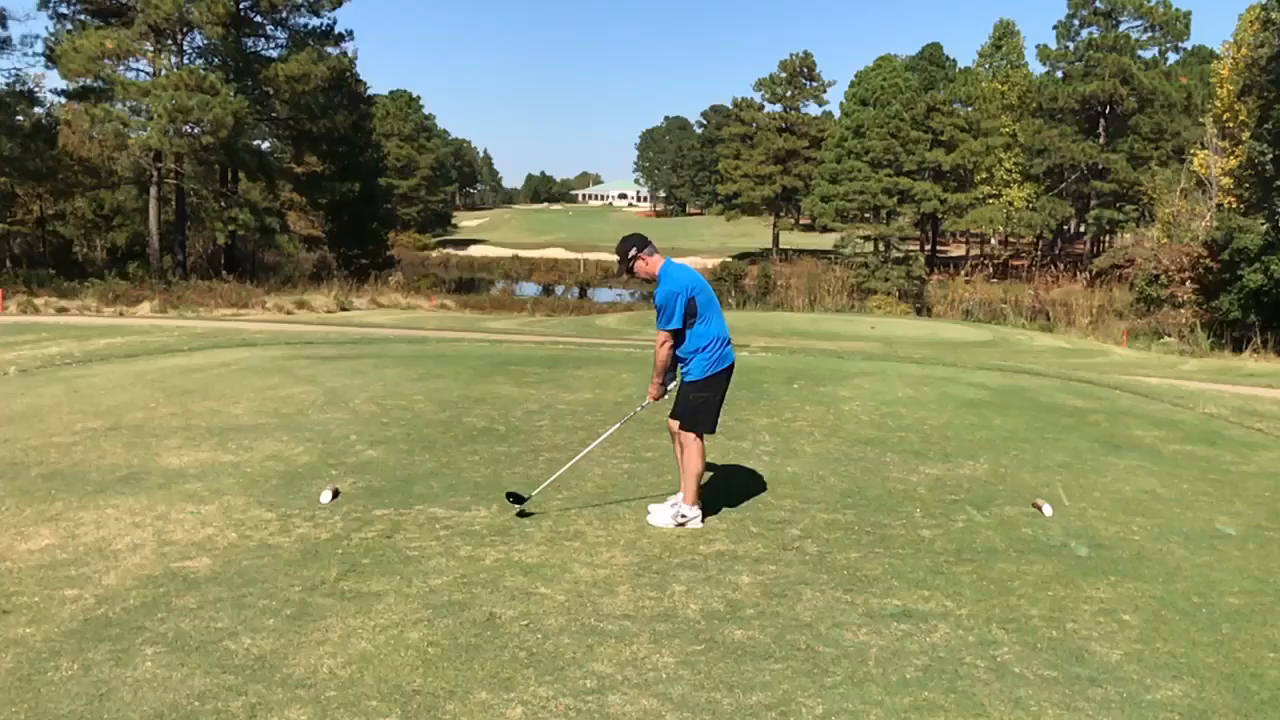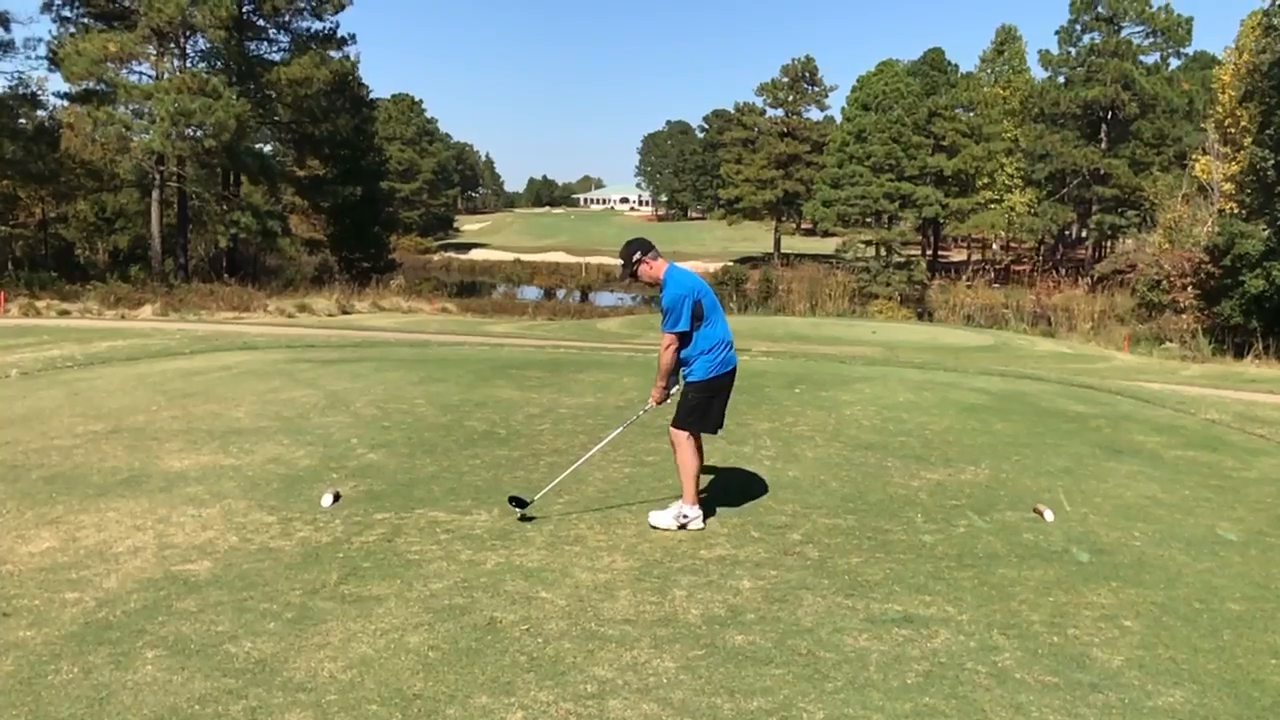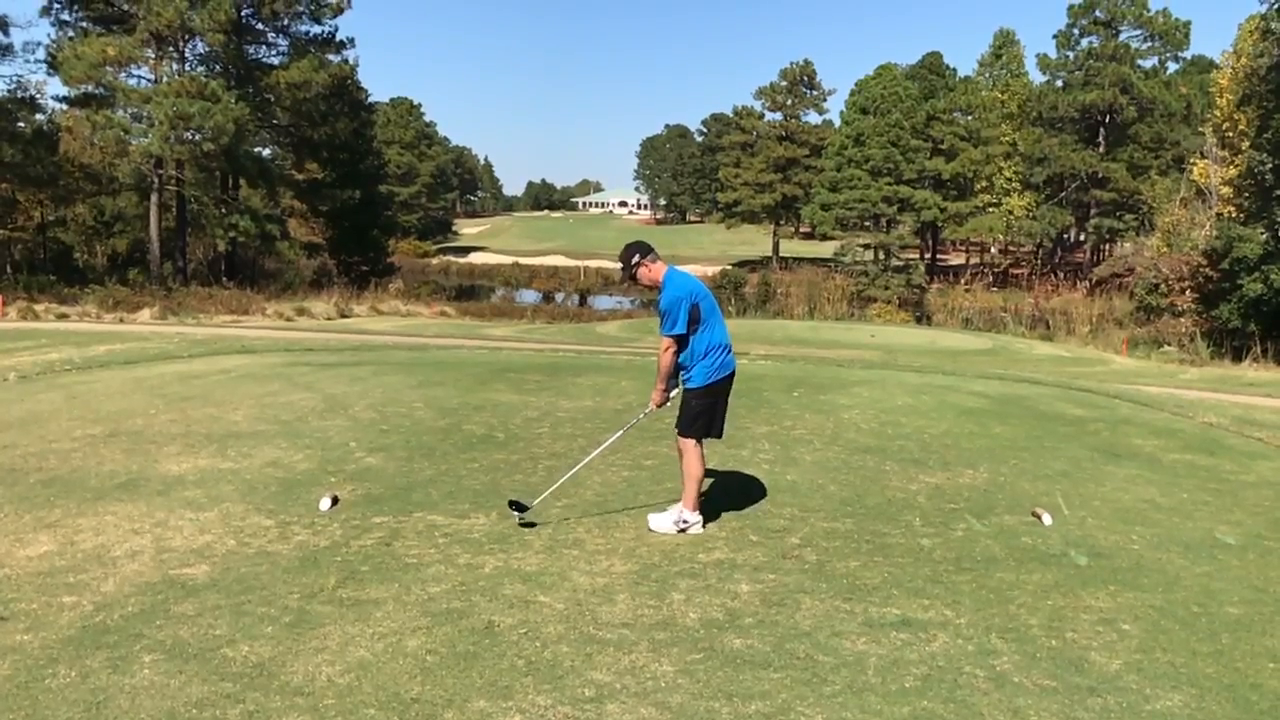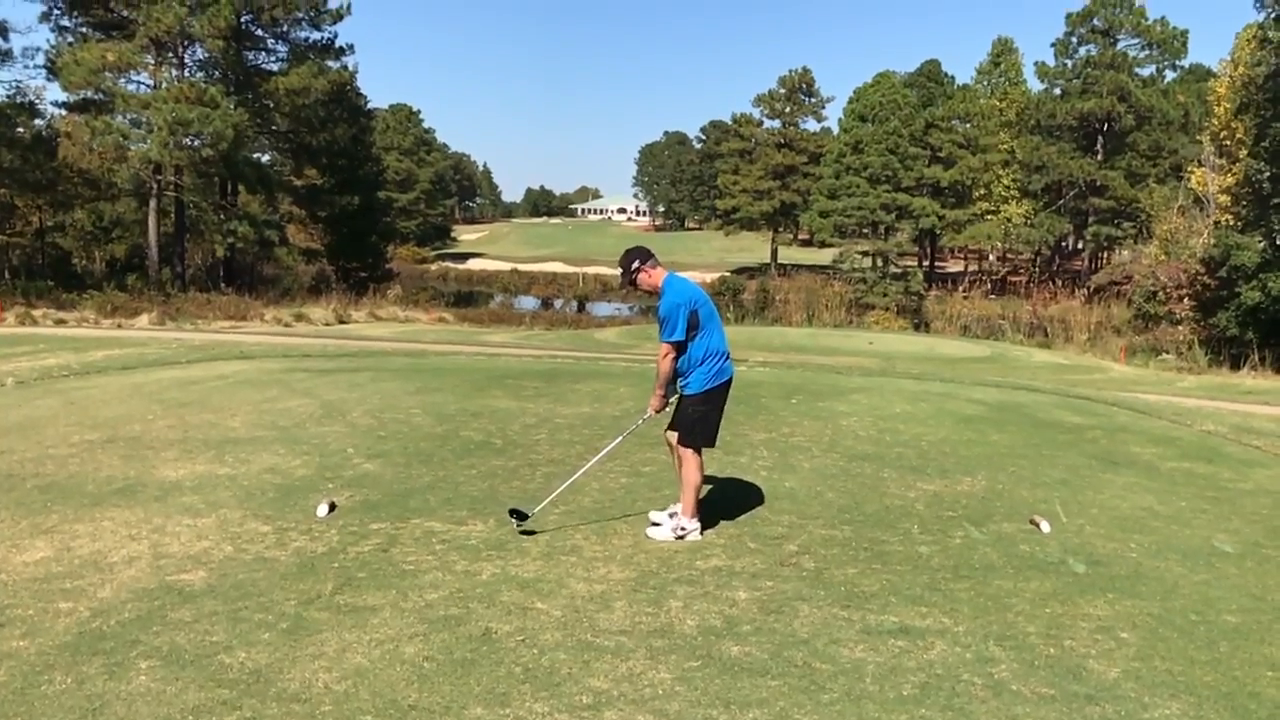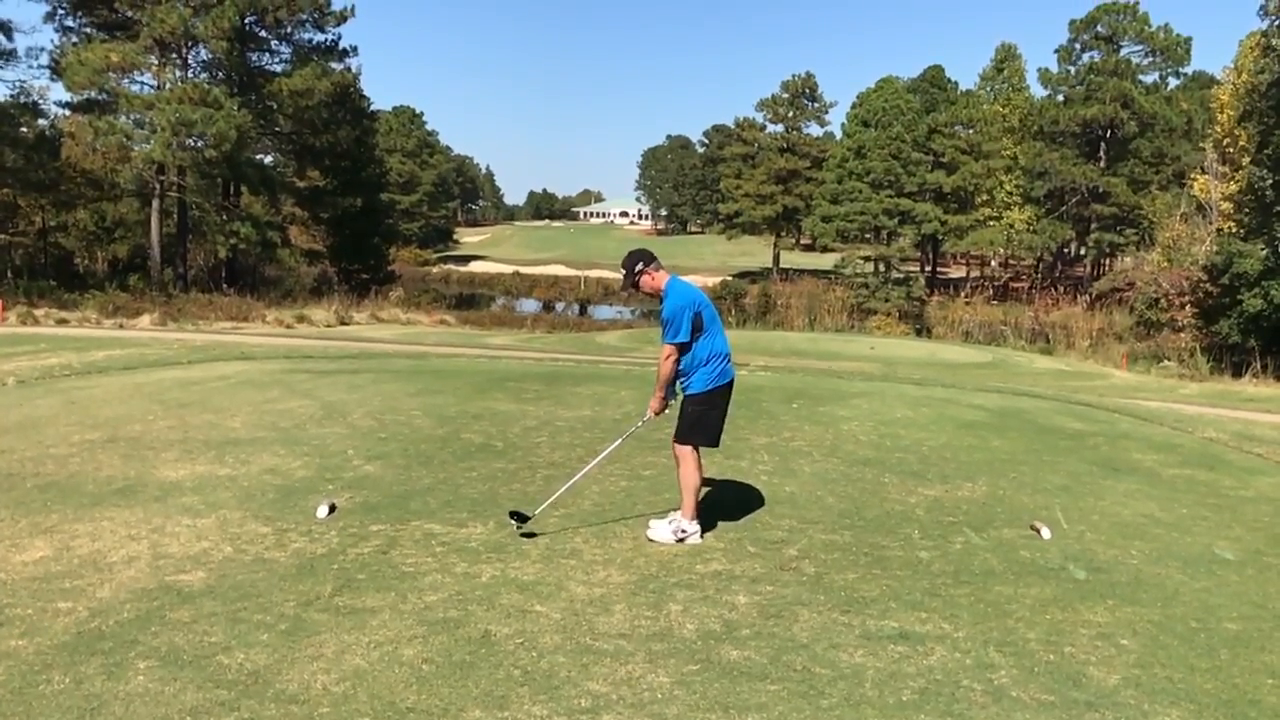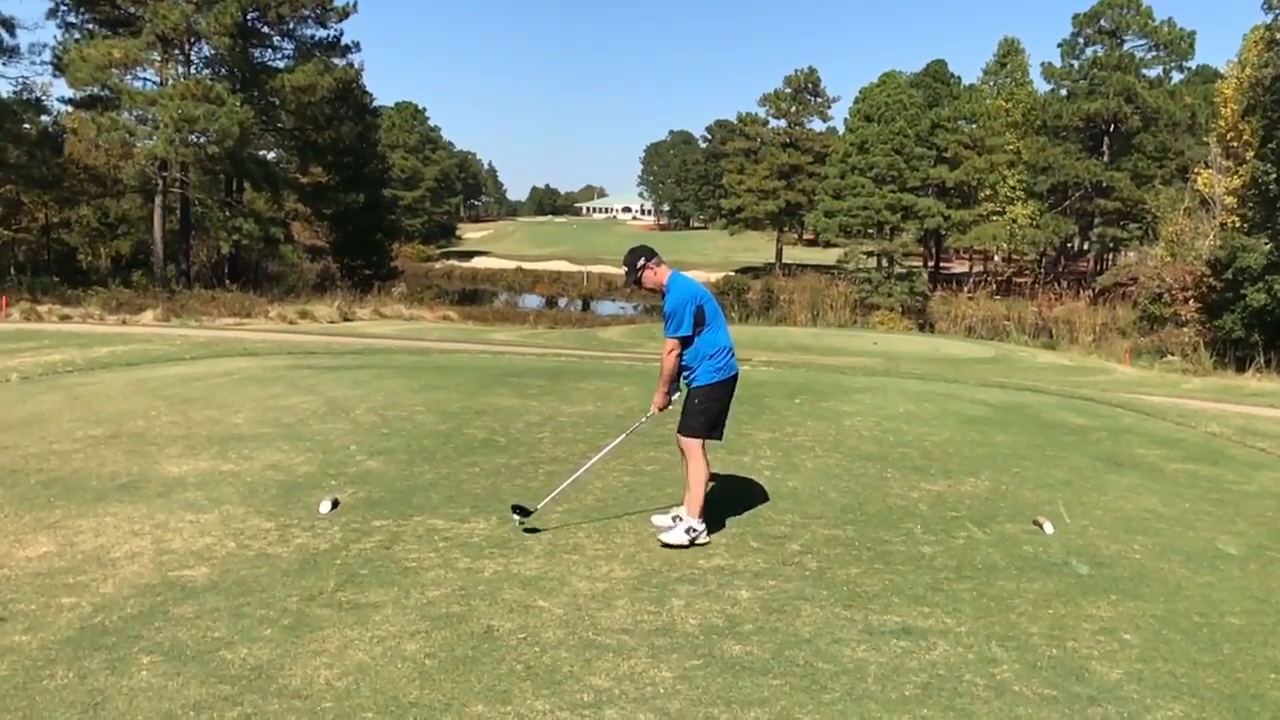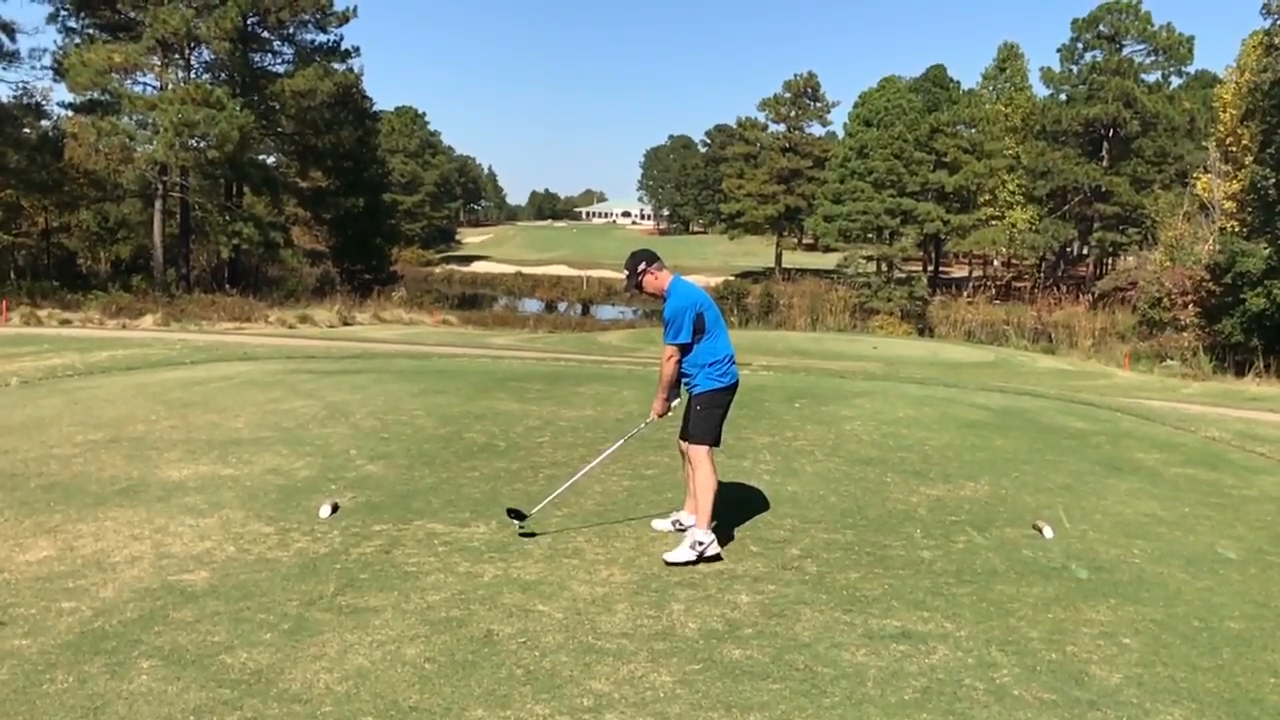
dt=0.3s
person 1, frame 1
left shoulder: (669, 286)
right shoulder: (677, 271)
left elbow: (665, 342)
left wrist: (656, 382)
right wrist: (667, 376)
left hip: (706, 365)
right hip: (705, 362)
left knee: (690, 434)
right knee: (677, 426)
left ankle: (690, 510)
right ankle: (685, 496)
person 1, frame 2
left shoulder: (675, 290)
right shoulder: (678, 278)
left elbow: (670, 345)
left wrist: (660, 385)
right wrist: (669, 379)
left hip: (709, 368)
right hip: (710, 365)
left knee: (681, 433)
right knee: (689, 435)
left ankle: (690, 511)
right ankle: (688, 503)
person 1, frame 3
left shoulder: (673, 292)
right shoulder: (678, 281)
left elbow: (669, 348)
left wrist: (660, 388)
right wrist: (670, 382)
left hip: (707, 372)
right hip: (707, 370)
left knee: (689, 441)
right knee: (686, 439)
left ankle: (690, 516)
right ankle: (687, 505)
person 1, frame 4
left shoulder: (673, 299)
right shoulder: (678, 287)
left elbow: (668, 354)
left wrist: (659, 394)
right wrist: (667, 389)
left hip: (705, 380)
right hip: (702, 377)
left knee: (688, 449)
right knee: (674, 438)
left ankle: (688, 522)
right ankle: (685, 507)
person 1, frame 5
left shoulder: (676, 300)
right shoulder: (678, 292)
left elbow: (670, 356)
left wrist: (658, 396)
right wrist: (666, 391)
left hip: (707, 381)
right hip: (704, 380)
left knee: (685, 448)
right knee: (683, 448)
left ankle: (688, 525)
right ankle: (684, 515)
person 1, frame 6
left shoulder: (678, 294)
right shoulder: (679, 288)
left elbow: (672, 350)
right elbow: (682, 348)
left wrist: (662, 391)
right wrist: (670, 386)
left hip: (711, 375)
right hip: (707, 374)
left knee: (692, 443)
right knee: (686, 441)
left ankle: (694, 523)
right ankle: (688, 511)
person 1, frame 7
left shoulder: (679, 300)
right shoulder: (682, 292)
left elbow: (671, 357)
left wrist: (661, 397)
right wrist: (672, 391)
left hip: (713, 381)
right hip: (706, 380)
left knee: (699, 452)
right knee: (687, 446)
left ankle: (703, 536)
right ankle: (690, 515)
